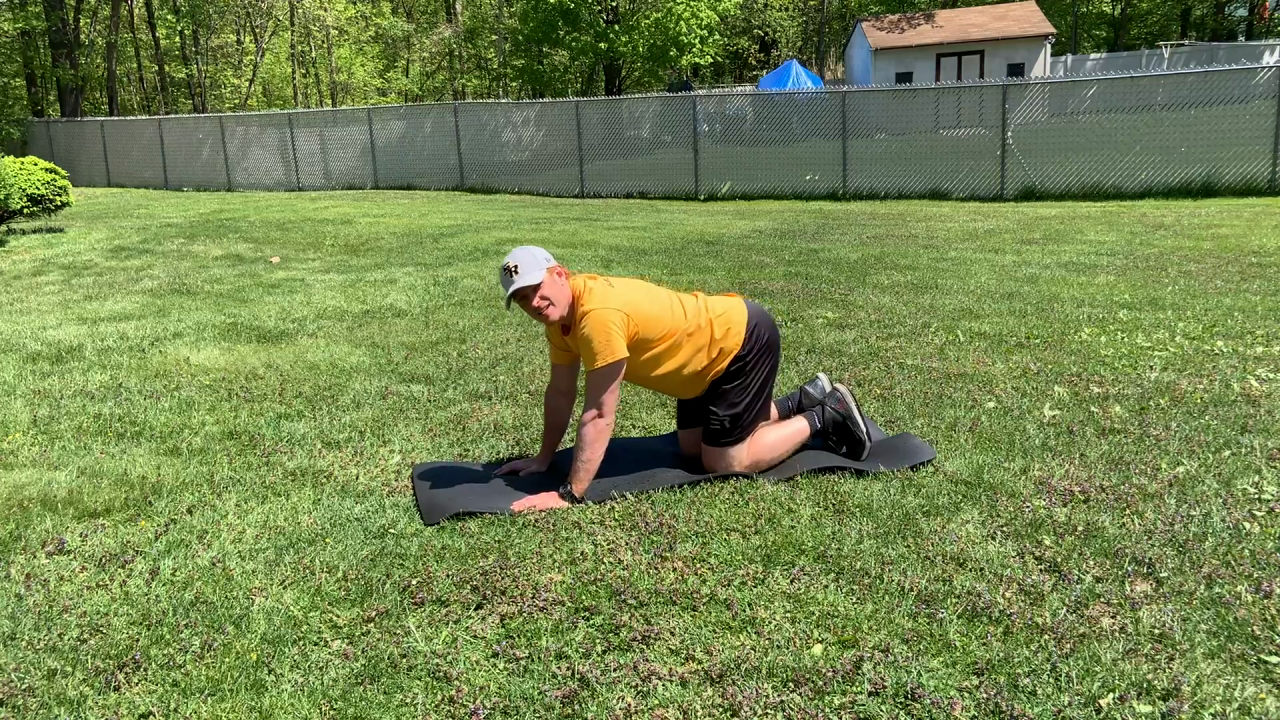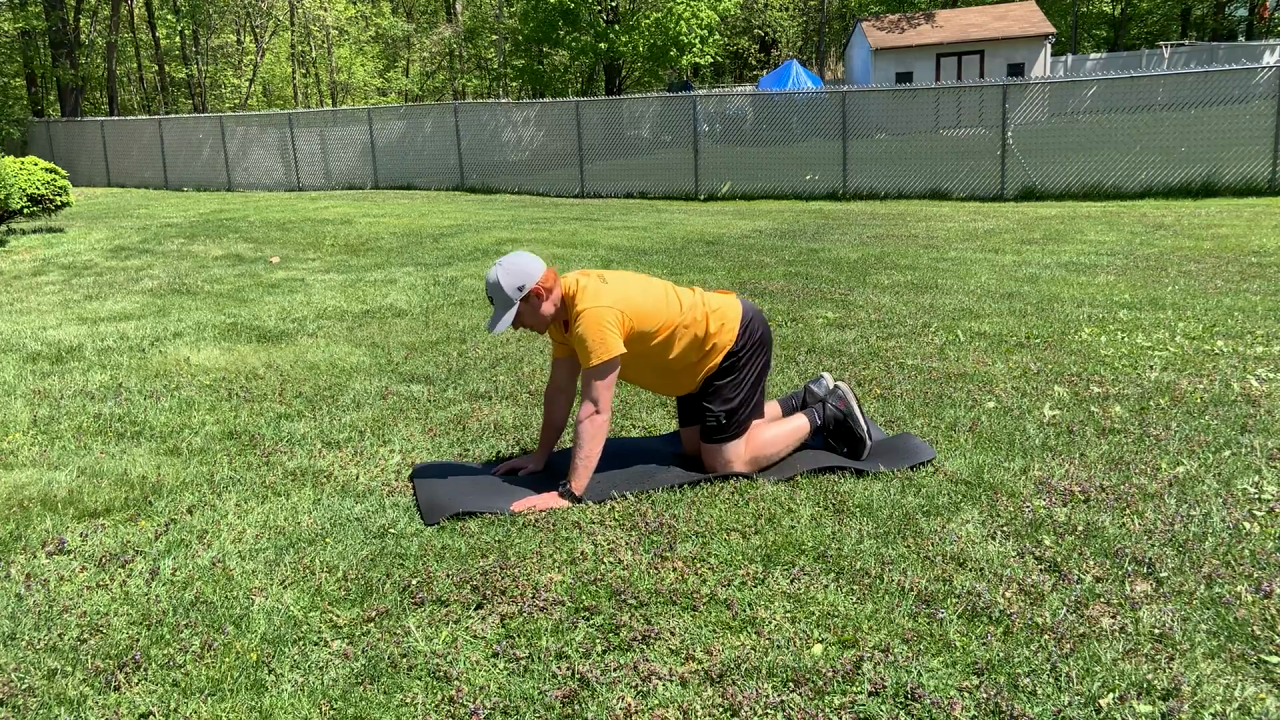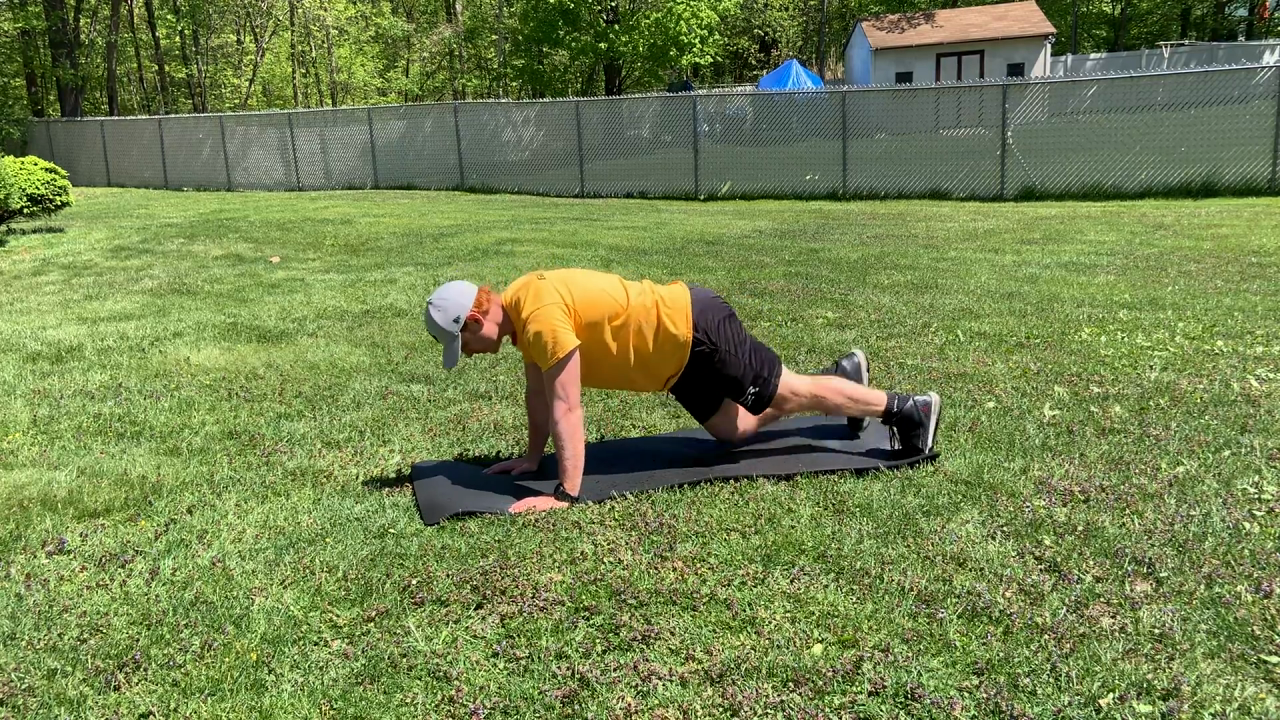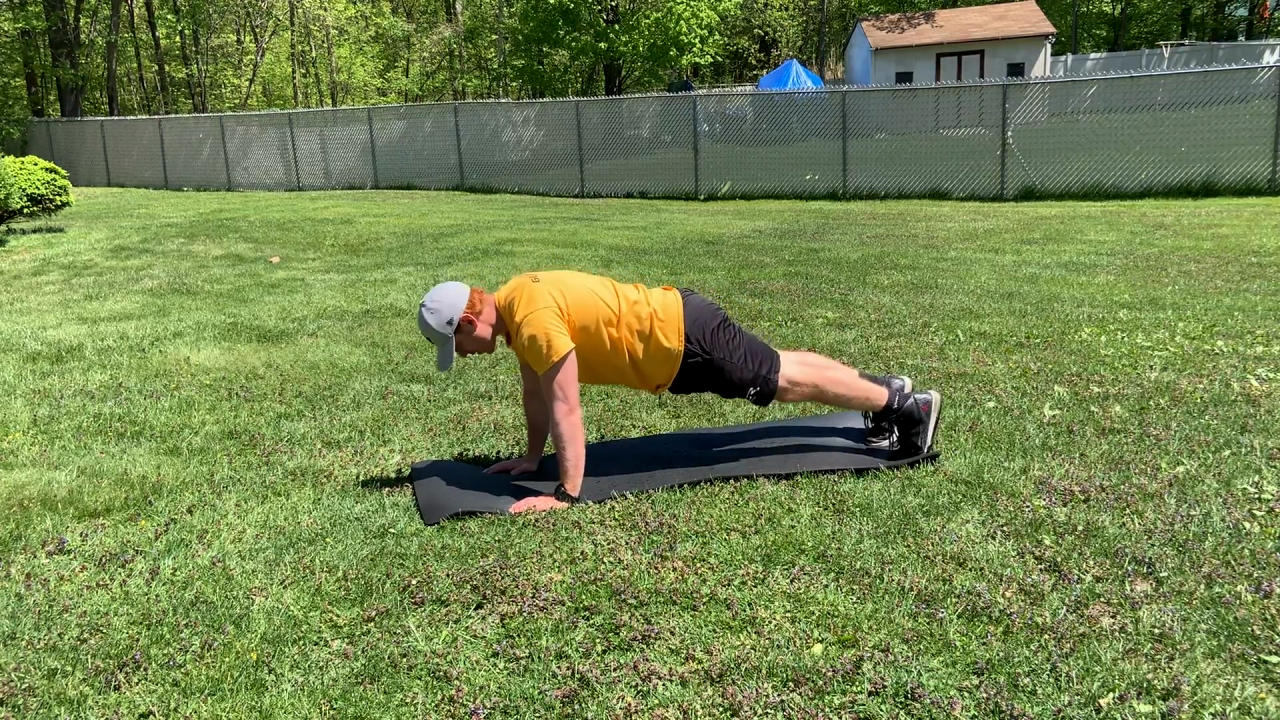
dt=1s
person 1, frame 1
left shoulder: (598, 315)
right shoulder: (559, 310)
left elbow: (599, 416)
right elbow: (560, 392)
left wrist: (570, 495)
right wrist: (543, 459)
left hip: (745, 339)
right hip: (717, 340)
left knee: (724, 462)
right knee: (692, 448)
left ankle: (825, 416)
right ankle: (804, 400)
person 1, frame 2
left shoulder: (593, 314)
right shoulder: (561, 304)
left elbow: (595, 412)
right elbow: (560, 390)
left wrist: (569, 493)
right wrist: (540, 456)
left hip: (736, 337)
right hip: (709, 340)
left knee: (725, 460)
right knee: (694, 445)
left ankle: (824, 413)
right ankle: (808, 399)
person 1, frame 3
left shoulder: (539, 317)
right shoulder: (520, 306)
left elbow: (565, 409)
right elbow: (537, 392)
left wrist: (566, 493)
right wrist: (531, 457)
left hip: (694, 331)
right hip: (678, 339)
left knee: (788, 393)
right knee: (733, 428)
left ankle: (906, 408)
right ankle: (841, 375)
person 1, frame 4
left shoulder: (532, 319)
right shoulder: (513, 302)
left elbow: (564, 408)
right elbow: (535, 388)
left wrist: (567, 493)
right wrist: (531, 456)
left hip: (685, 340)
right hip: (673, 321)
left knee: (787, 383)
right knee: (779, 367)
left ankle: (906, 405)
right ankle: (884, 387)
